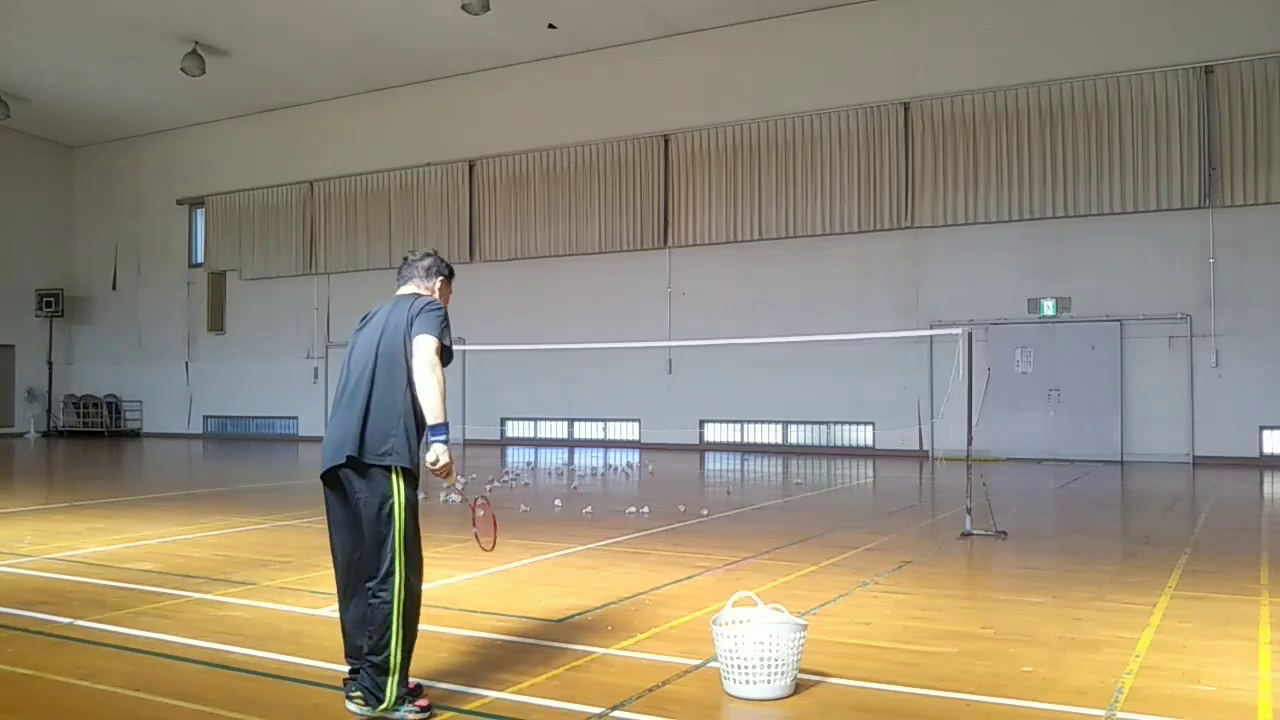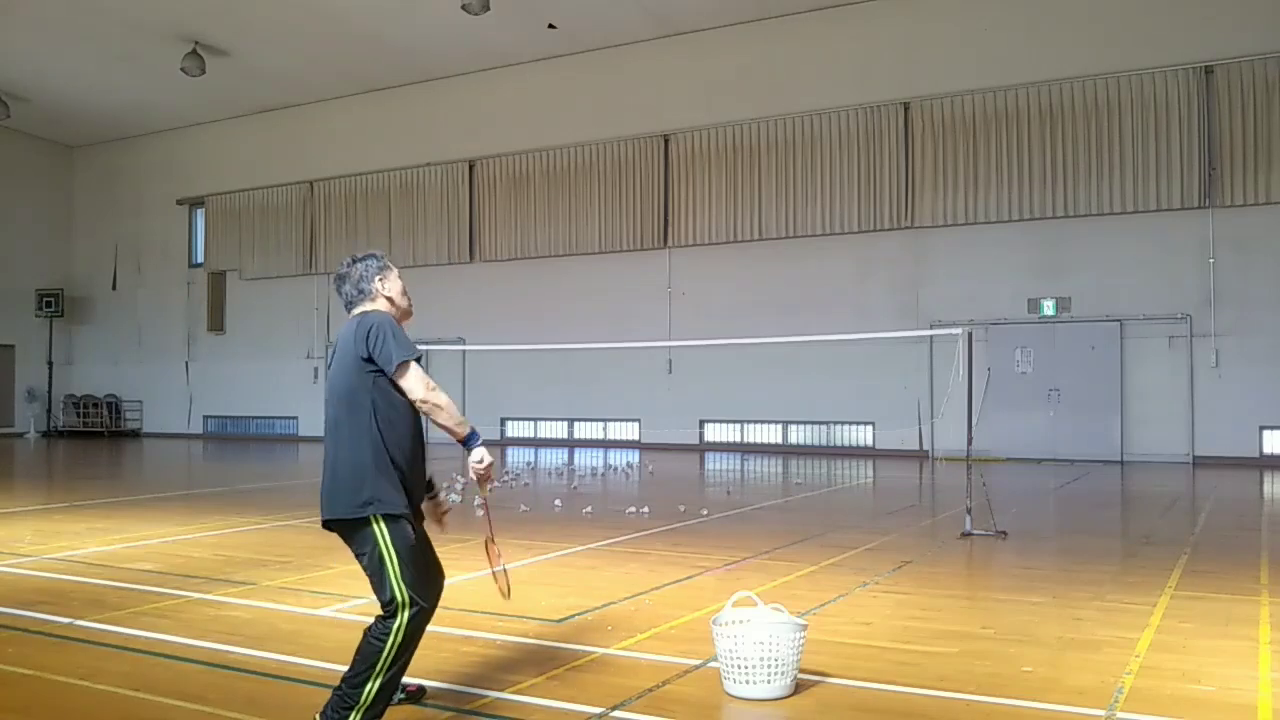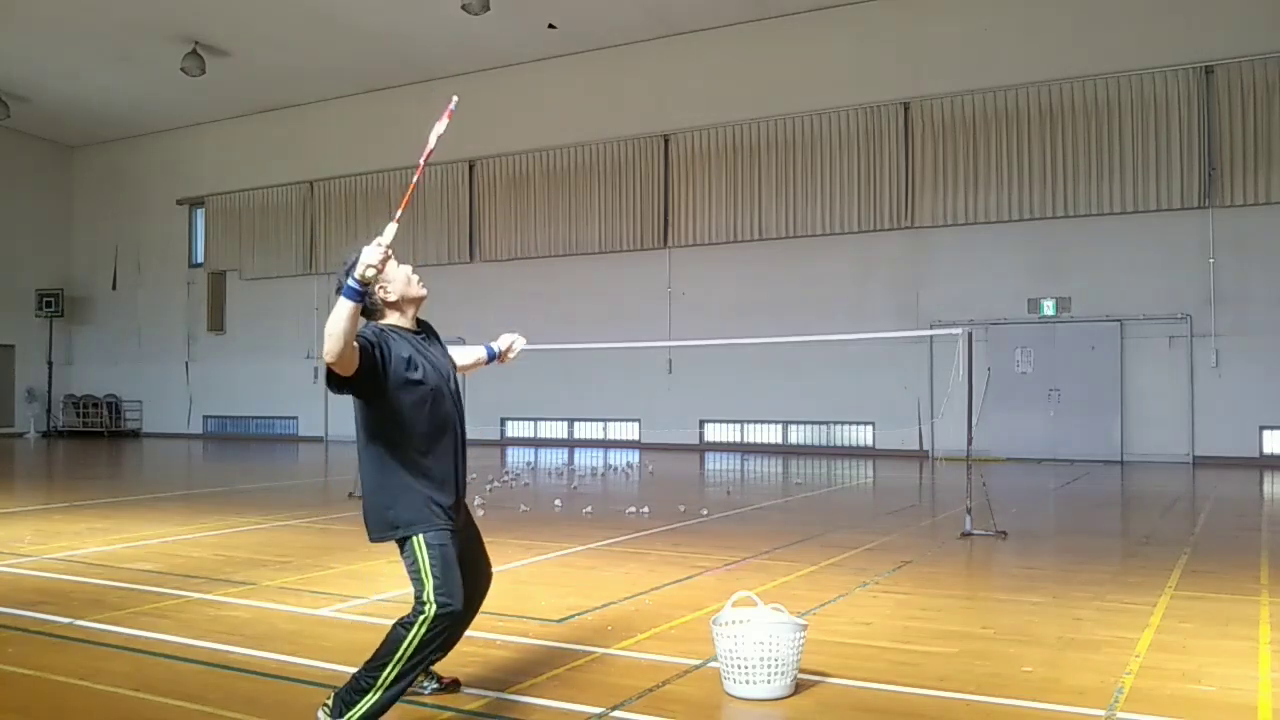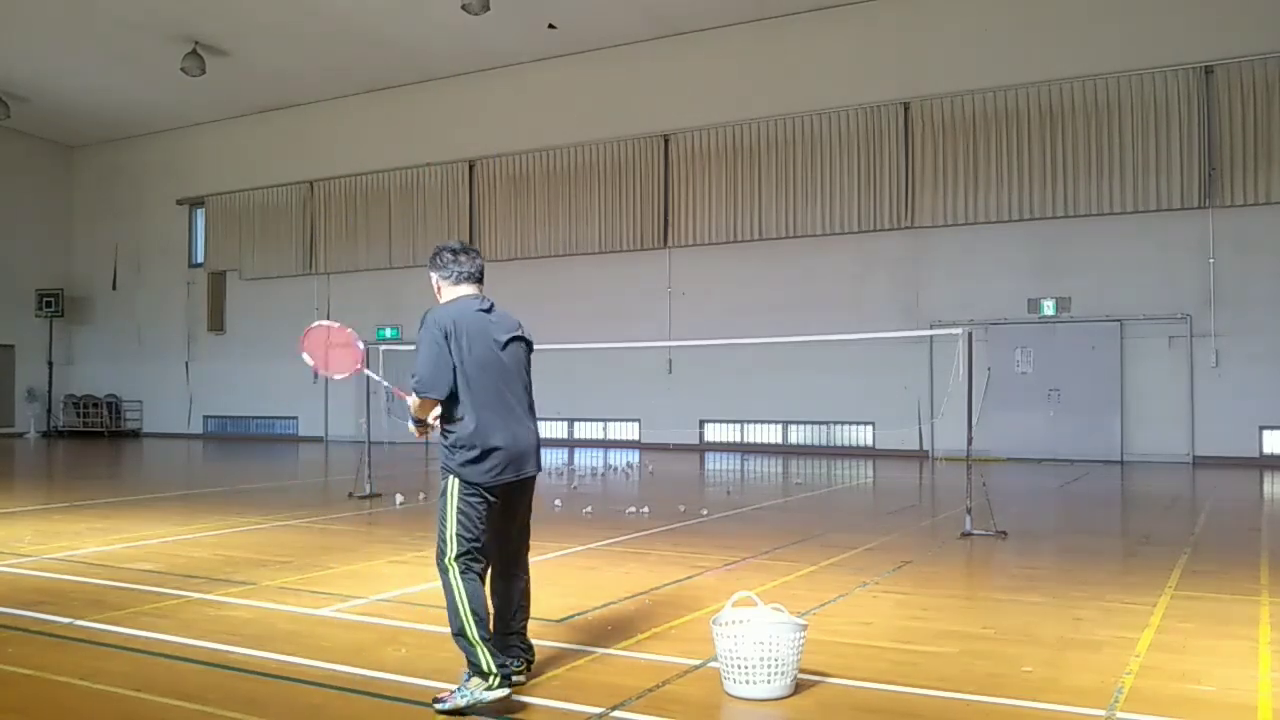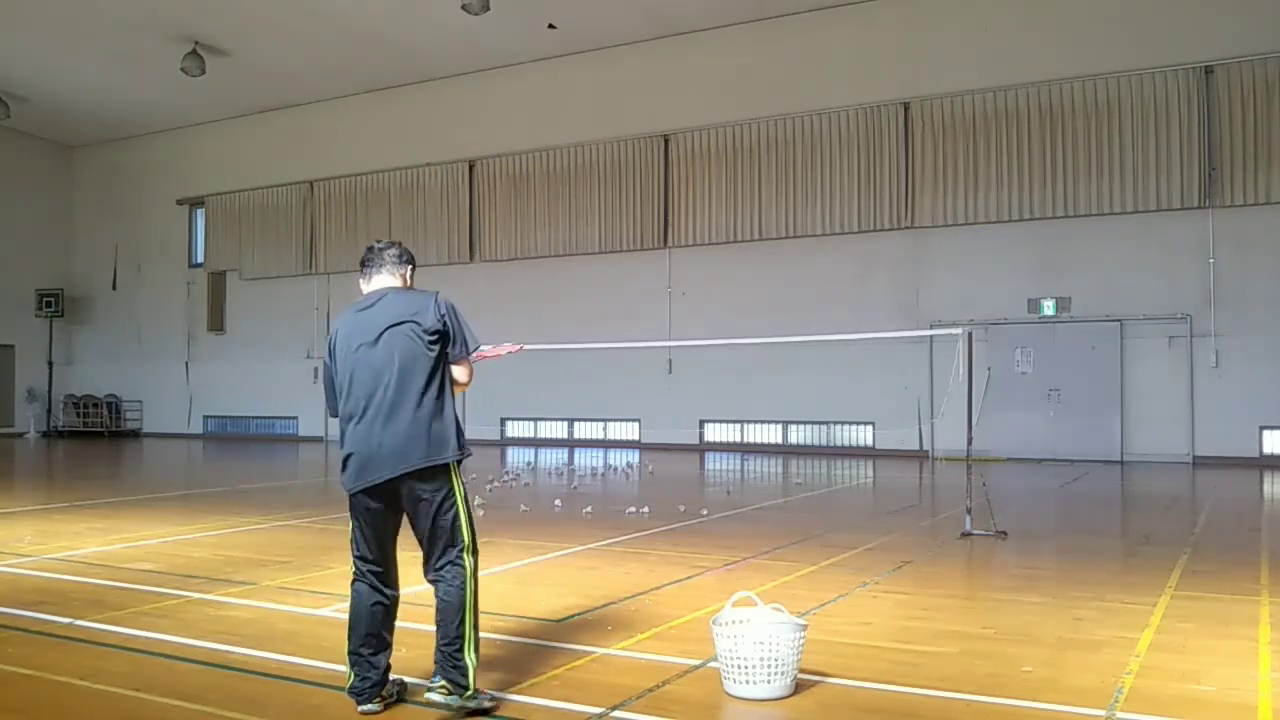
dt=1s
person 1, frame 1
left shoulder: (373, 319)
right shoulder: (427, 308)
right elbow: (425, 363)
right wrist: (439, 435)
left hip: (339, 454)
right hip: (380, 456)
left knee: (357, 574)
right knee: (395, 573)
left ankle: (368, 680)
person 1, frame 2
left shoulder: (367, 340)
right shoulder: (371, 326)
right elbow: (423, 395)
left wrist: (427, 489)
right wrist: (474, 442)
left hip: (386, 496)
right hip: (369, 500)
left knee: (424, 585)
right knee: (405, 605)
person 1, frame 3
left shoulder: (420, 343)
right shoulder: (375, 347)
right elbow: (334, 357)
left wrist: (491, 351)
right wrist: (355, 283)
left hip: (441, 497)
right hip: (412, 504)
left knee: (473, 580)
right knee: (437, 607)
left ankle: (417, 672)
person 1, frame 4
left shoulder: (441, 320)
right shoulder: (512, 324)
left elbow: (426, 397)
left wrist: (420, 420)
left hip: (473, 460)
right hip: (522, 457)
left knee: (462, 564)
right knee: (511, 560)
left ankle: (488, 671)
right ankle: (515, 657)
person 1, frame 5
left shoulder: (341, 326)
right shoulder: (434, 306)
left elbow: (337, 404)
right elbow: (461, 375)
left hip: (363, 463)
right hip: (426, 456)
left knee: (372, 575)
right knee: (452, 562)
right ankle: (453, 678)
